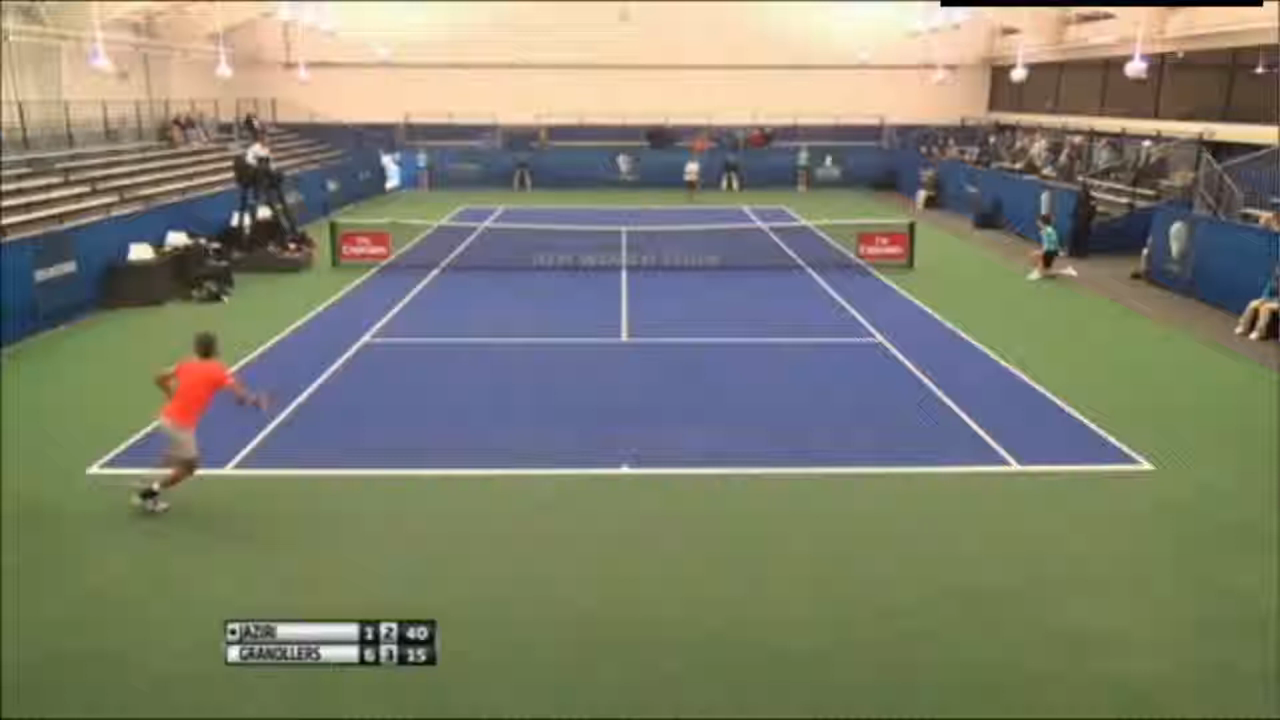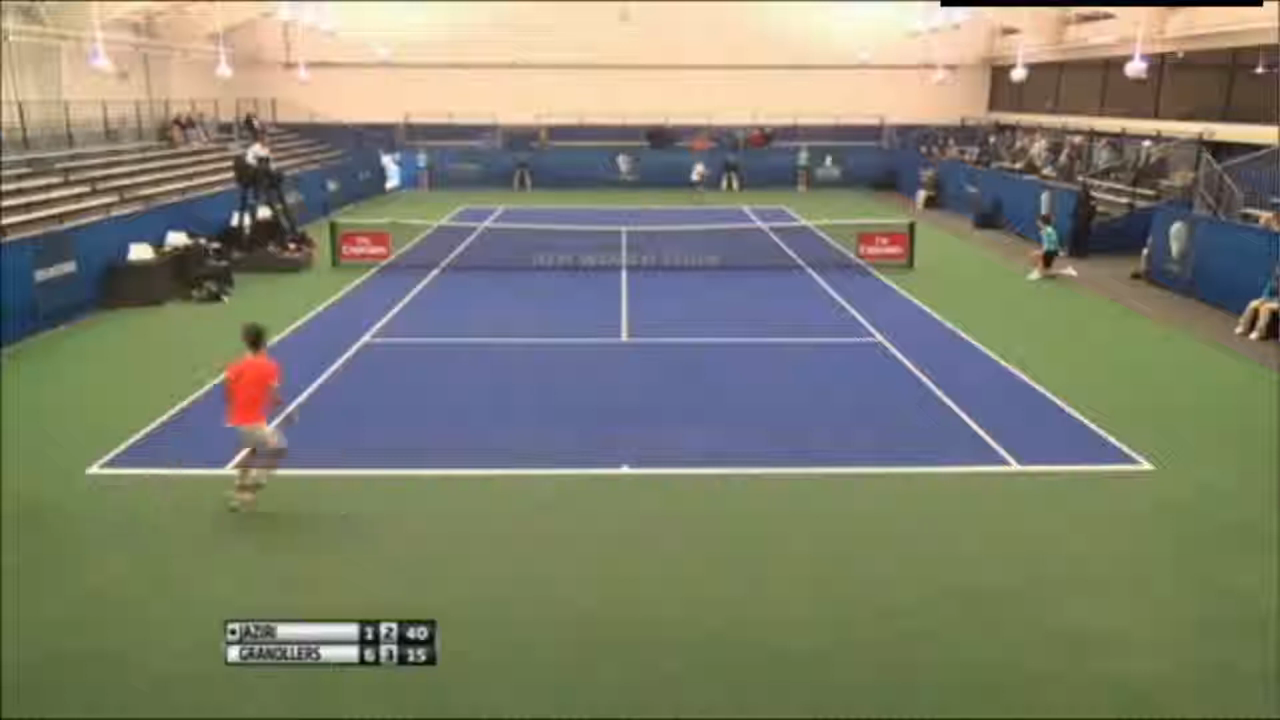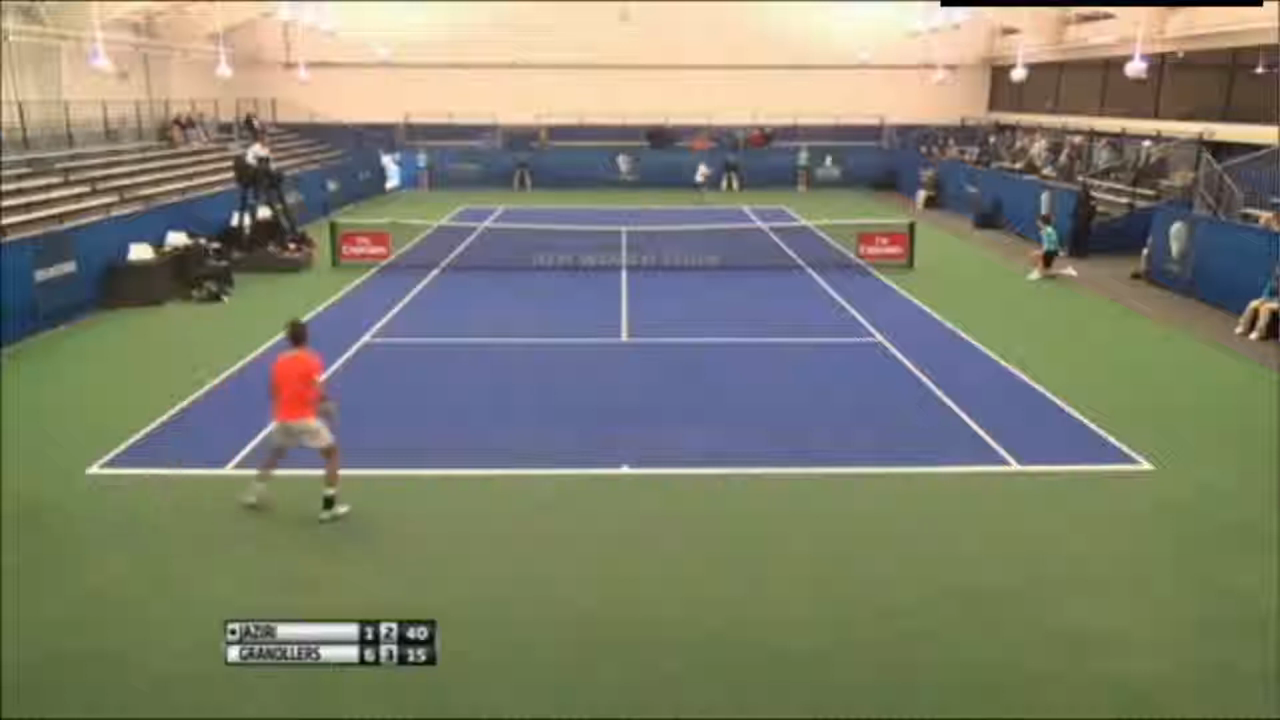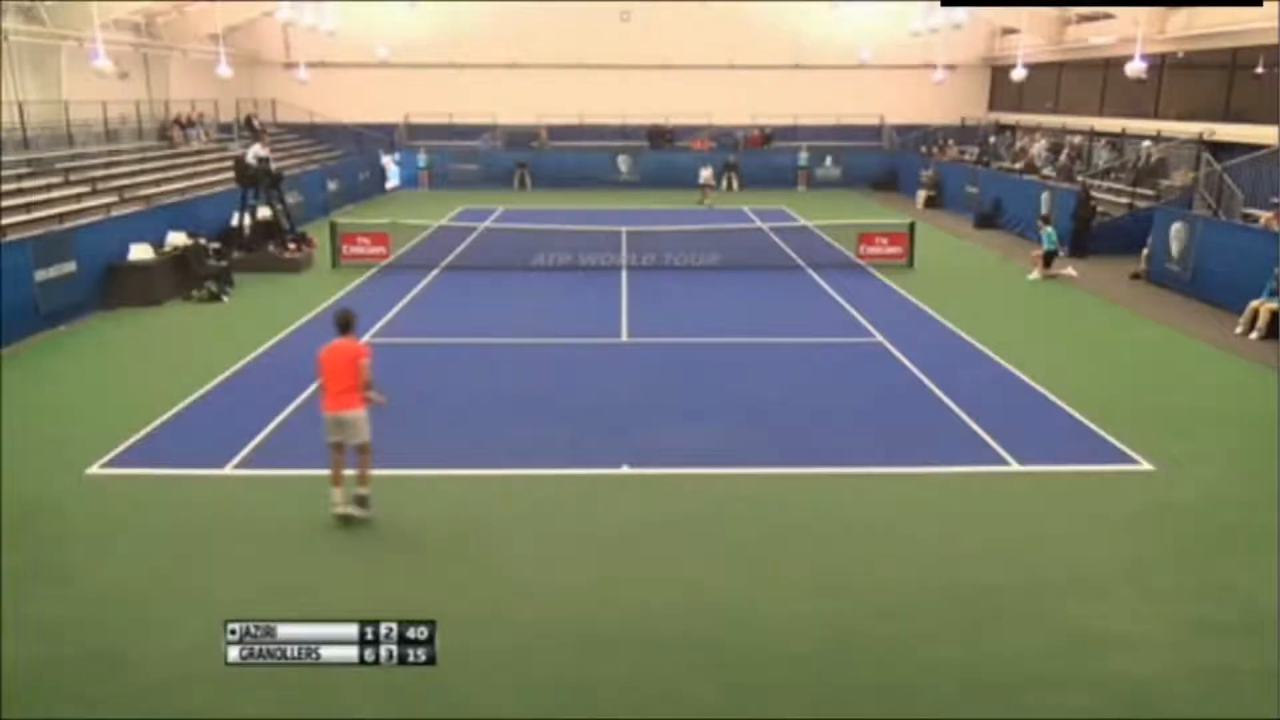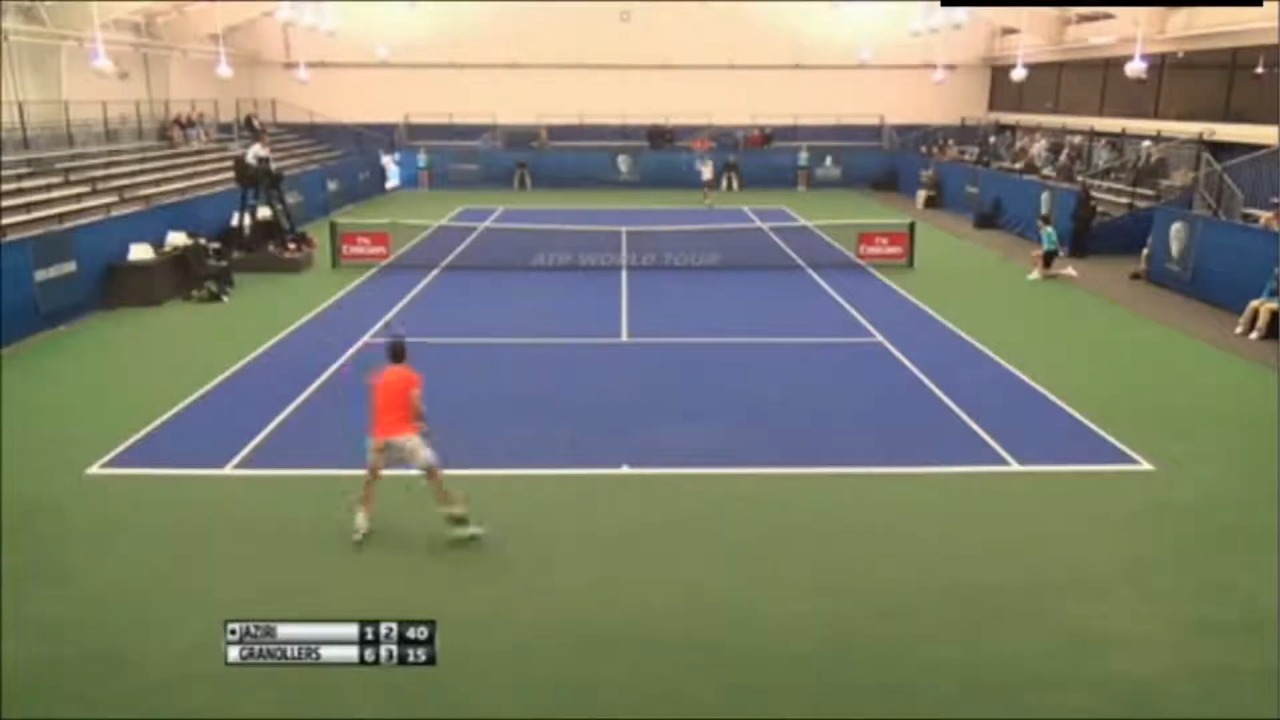
dt=0.2s
person 1, frame 1
left shoulder: (186, 365)
right shoulder: (217, 371)
left elbow: (159, 379)
right elbow: (240, 394)
right wrist: (256, 399)
left hip: (169, 419)
right hip: (180, 425)
right knee: (188, 468)
right ankle: (148, 494)
person 1, frame 2
left shoulder: (236, 365)
right shoulder: (269, 366)
left elbow: (228, 394)
right elbow: (274, 399)
left hip: (237, 421)
right hip: (254, 423)
left knee: (256, 451)
right knee: (278, 453)
left ankle: (241, 494)
right ankle: (245, 489)
person 1, frame 3
left shoulder: (279, 362)
right shoulder: (313, 360)
left elbow: (274, 393)
right elbow: (319, 394)
right wrist: (326, 406)
left hip: (283, 419)
right hip: (306, 420)
left knee: (274, 454)
right knee: (332, 454)
left ankle: (254, 494)
right ankle: (329, 506)
person 1, frame 4
left shoulder: (325, 351)
right shoulder: (359, 349)
left elbow: (323, 385)
right elbow: (366, 380)
right wrist: (370, 393)
left hip: (330, 410)
right hip: (351, 410)
left knee: (337, 456)
right knee: (364, 454)
left ankle: (338, 504)
right ankle: (361, 502)
person 1, frame 5
left shoulder: (377, 379)
right shoulder: (410, 377)
right elbow: (416, 408)
right wrist: (421, 424)
left hip: (379, 437)
right hip: (403, 435)
left knee: (372, 476)
right knee: (433, 476)
left ankle: (361, 526)
right ankle: (459, 523)
